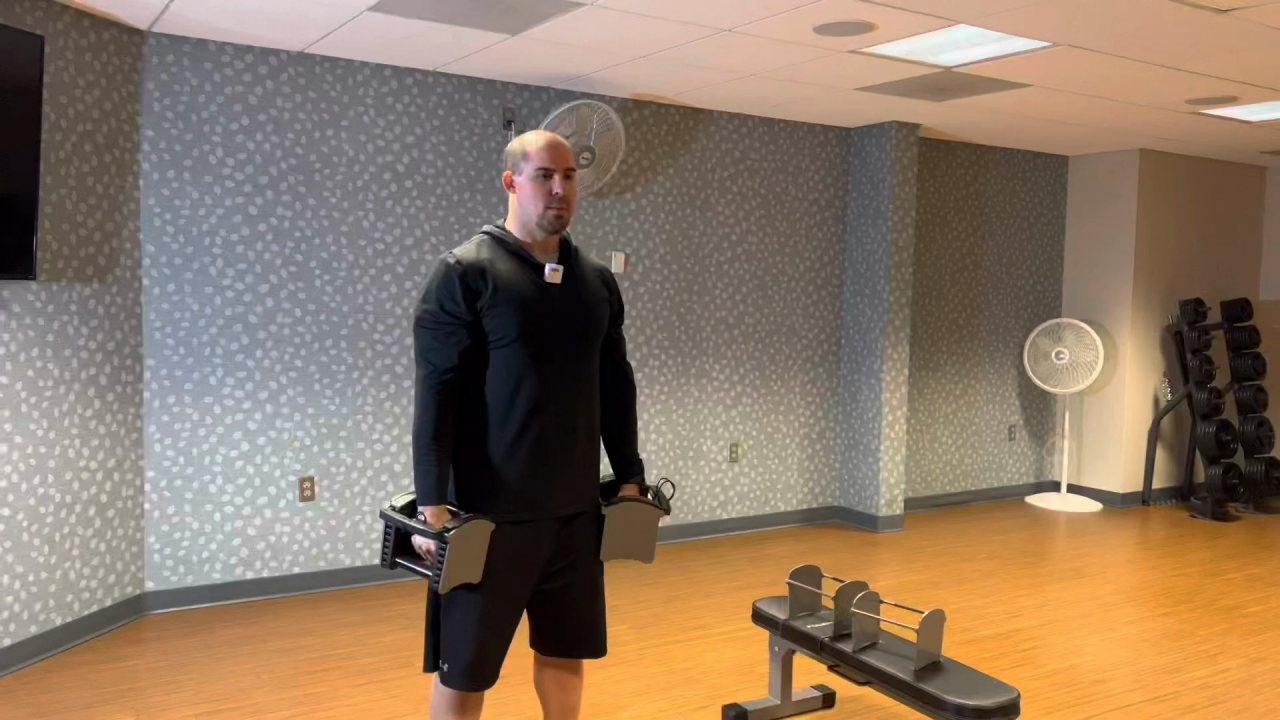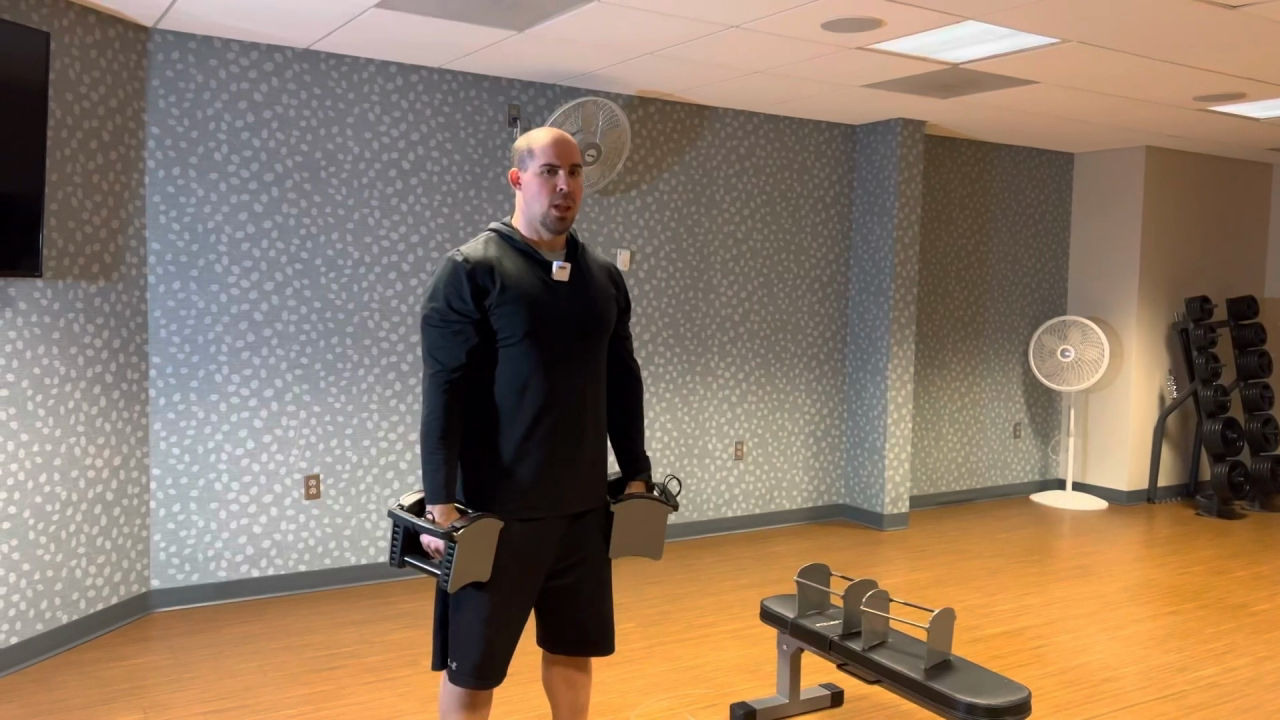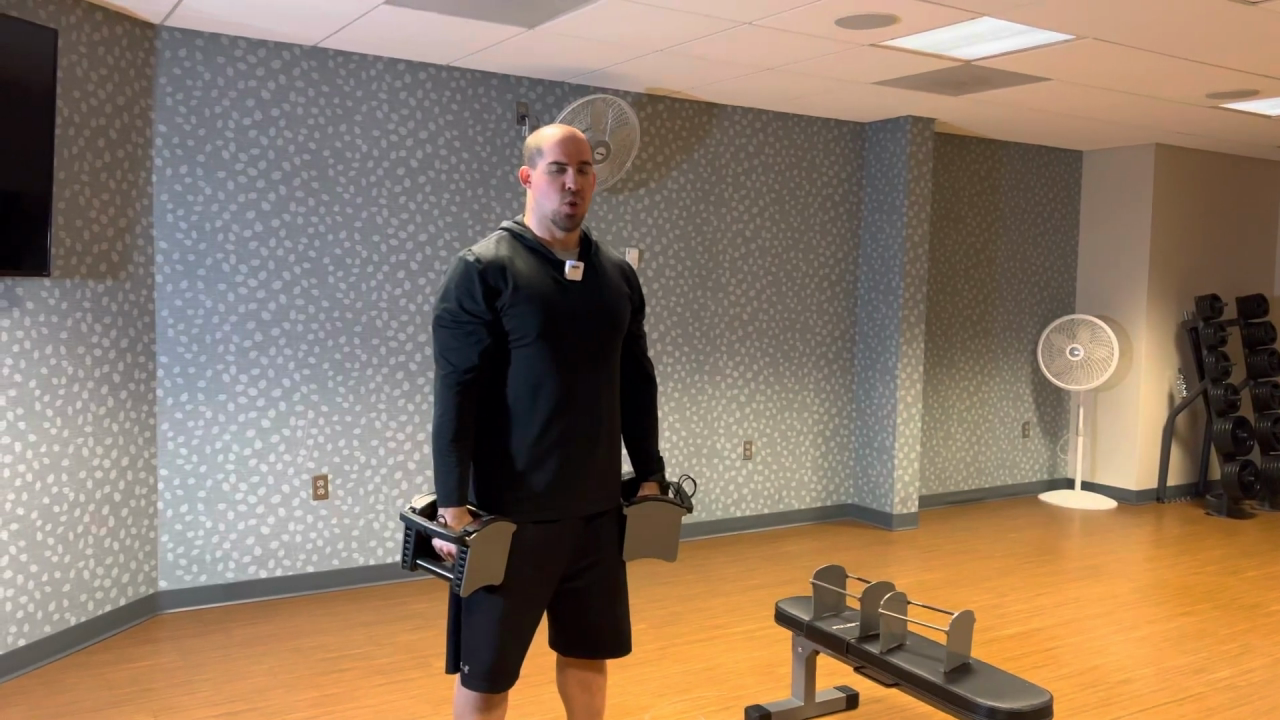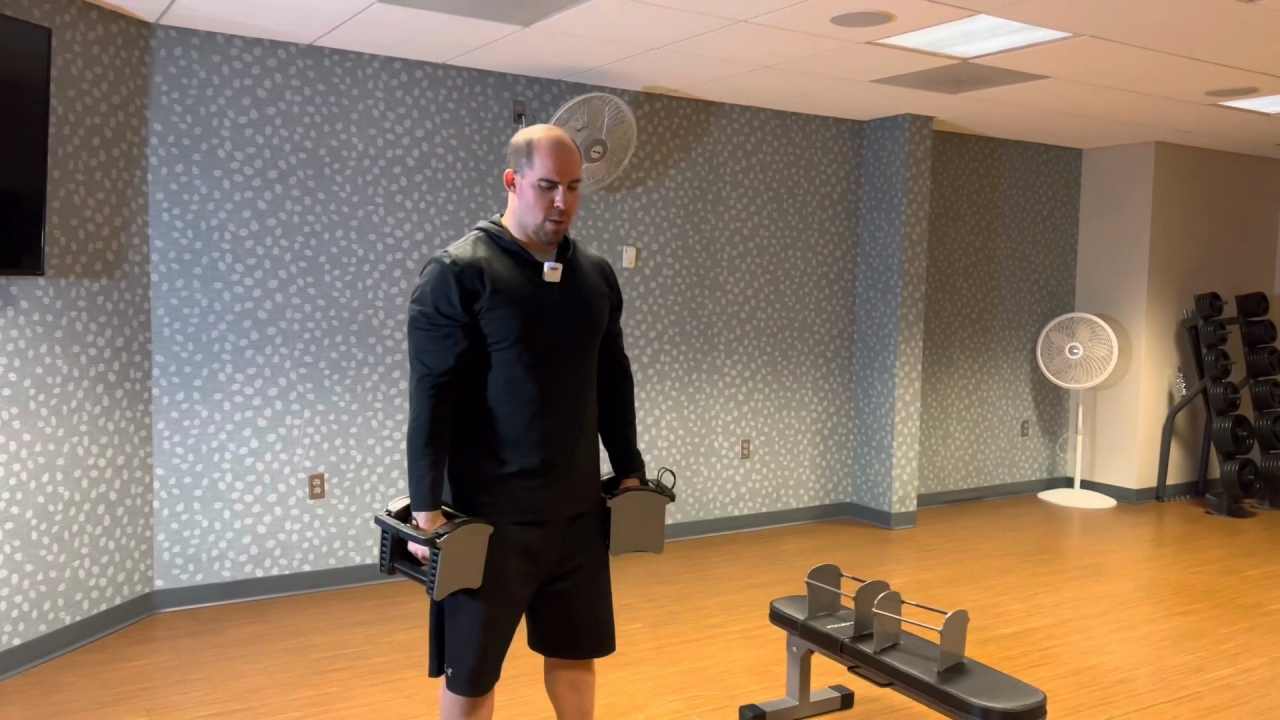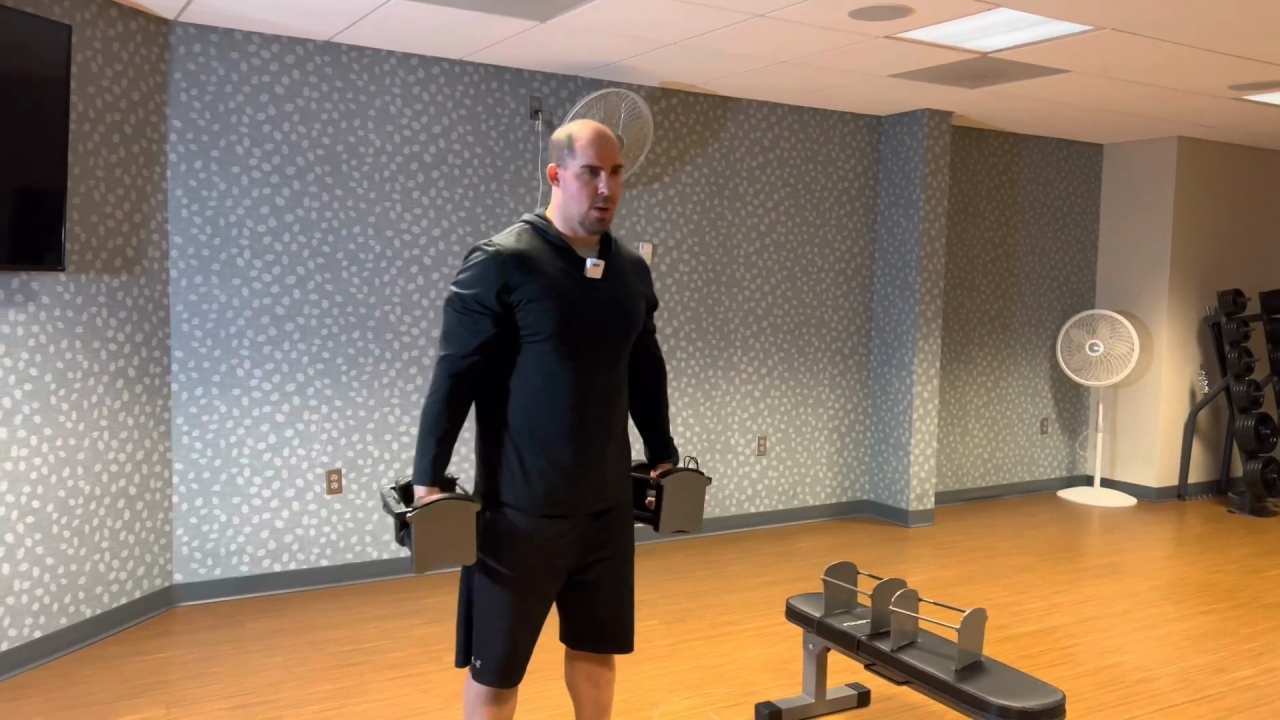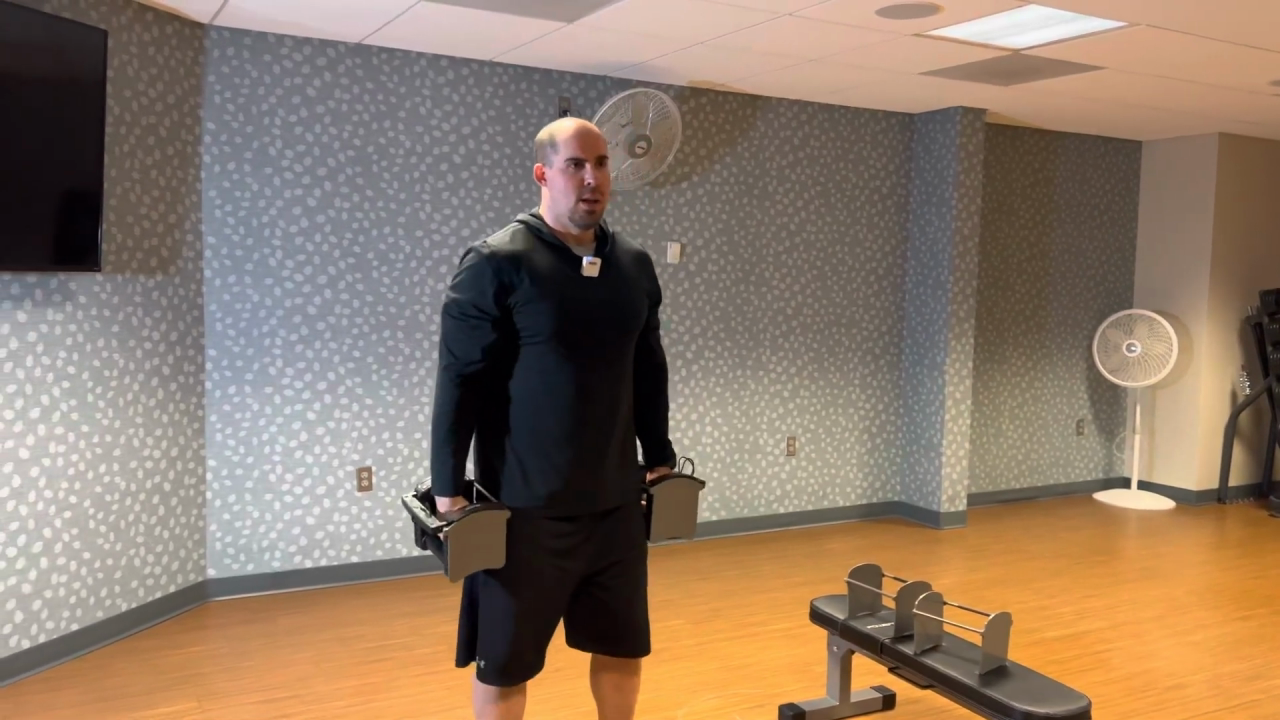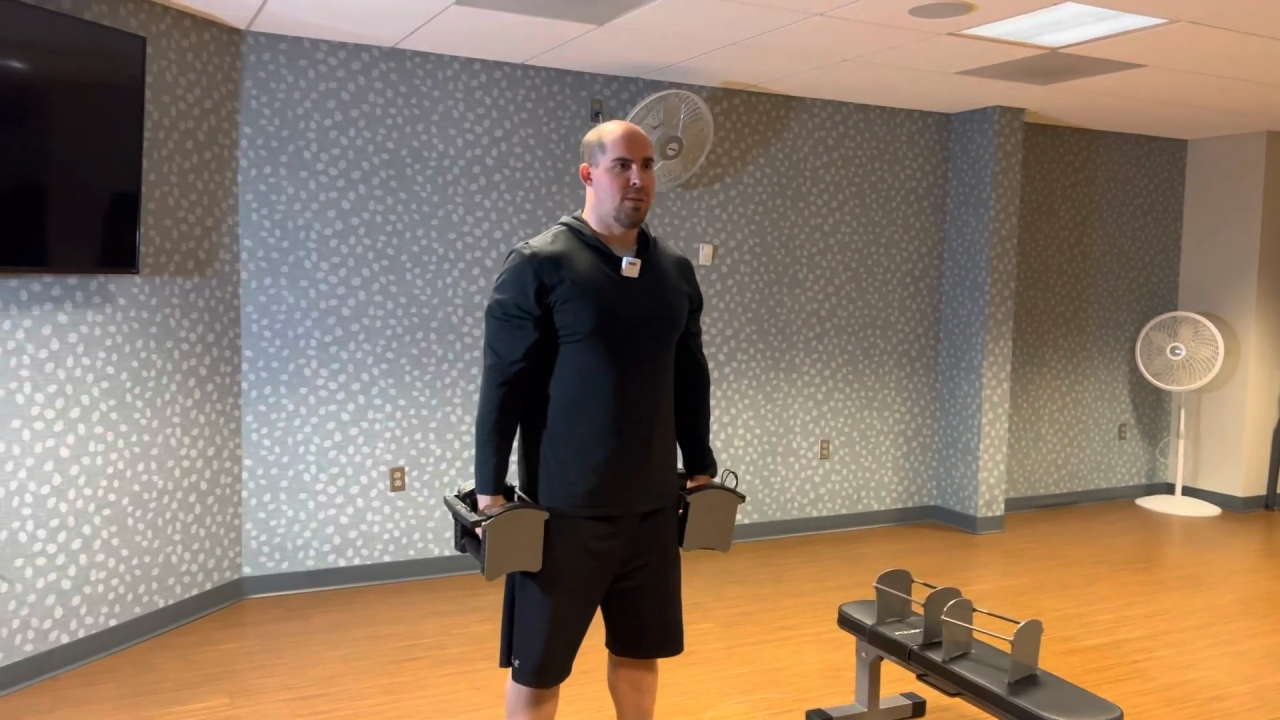
dt=0.7s
person 1, frame 1
left shoulder: (597, 281)
right shoulder: (464, 273)
left elbow: (615, 386)
right elbow: (436, 393)
left wrist: (629, 477)
right wrist: (432, 503)
left hip: (575, 508)
right hip: (488, 512)
left knee: (565, 651)
right knee: (464, 667)
person 1, frame 2
left shoulder: (604, 277)
right shoulder: (470, 271)
left elbow: (622, 383)
right elbow: (444, 392)
left wrist: (637, 473)
right wrist: (440, 501)
left hip: (583, 505)
right hip: (496, 510)
left knee: (574, 649)
right knee: (473, 666)
person 1, frame 3
left shoulder: (617, 275)
right shoulder: (482, 271)
left elbow: (637, 383)
right elbow: (456, 395)
left wrist: (649, 475)
right wrist: (453, 505)
left hip: (597, 507)
right hip: (509, 512)
left knee: (588, 651)
right knee: (487, 669)
person 1, frame 4
left shoulder: (596, 274)
right shoulder: (458, 272)
left elbow: (614, 381)
right elbow: (431, 397)
left wrist: (629, 470)
right wrist: (426, 506)
left hip: (578, 508)
right hip: (489, 514)
left knee: (575, 652)
right knee: (471, 669)
person 1, frame 5
left shoulder: (631, 271)
right shoulder: (500, 264)
left elbow: (646, 370)
right elbow: (454, 376)
left wrist: (662, 455)
right wrist: (428, 479)
left hip: (607, 498)
right hip: (521, 503)
left knee: (598, 644)
right knee: (496, 660)
person 1, frame 6
left shoulder: (634, 266)
right shoulder: (495, 264)
right elbow: (459, 382)
left wrist: (659, 457)
right wrist: (449, 488)
left hip: (615, 499)
right hip: (526, 504)
left knee: (622, 645)
right knee: (504, 660)
person 1, frame 7
left shoulder: (676, 272)
right shoulder: (538, 265)
left elbow: (691, 378)
right elbow: (503, 383)
left wrist: (700, 467)
right wrist: (490, 487)
left hip: (652, 501)
right hip: (562, 505)
left knee: (640, 648)
right knee: (538, 659)
